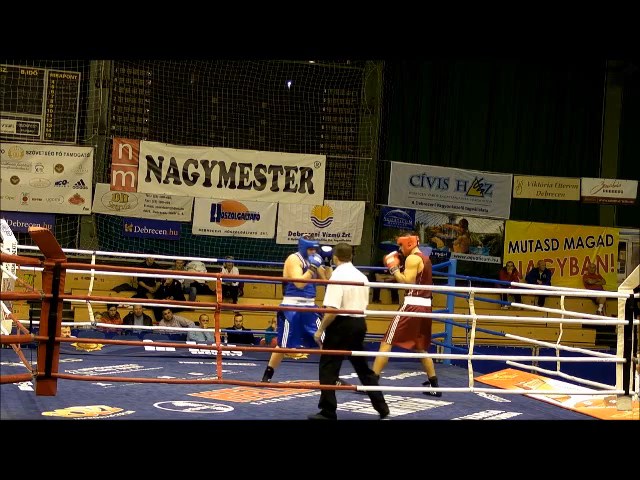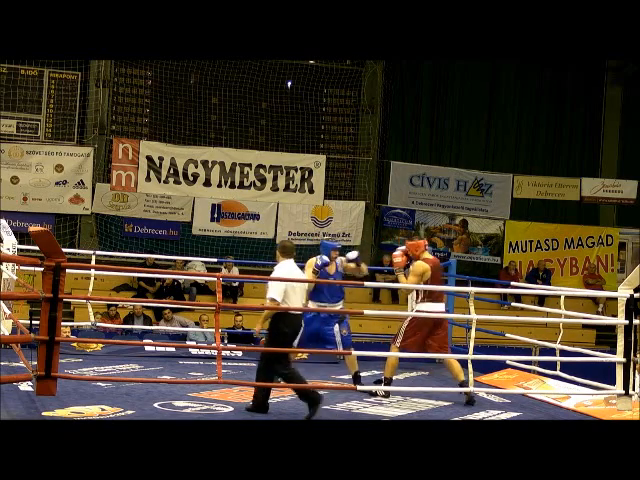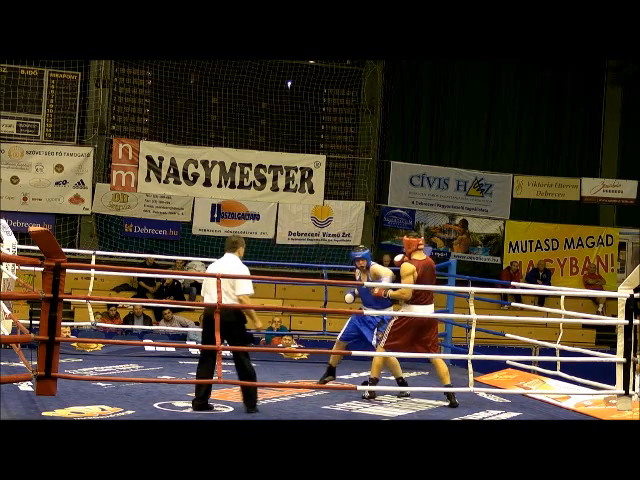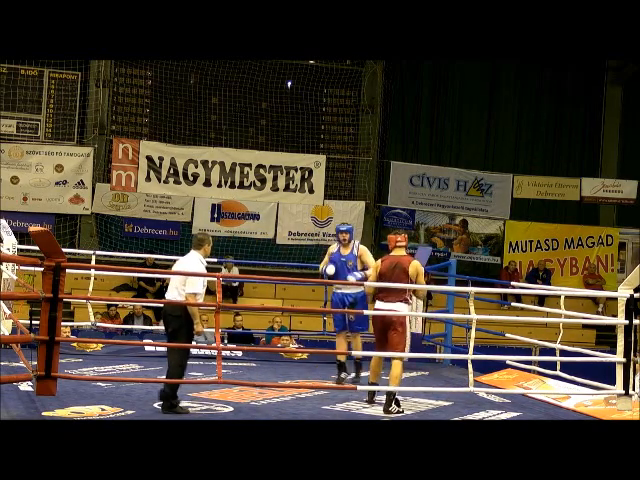
dt=0.7s
person 1, frame 1
left shoulder: (337, 277)
right shoulder: (362, 277)
left elbow: (332, 310)
left wrist: (320, 329)
left hip: (342, 325)
right hip: (359, 323)
left knee: (328, 367)
right knee: (363, 368)
left ankle: (328, 411)
right ankle: (381, 407)
person 1, frame 2
left shoulder: (279, 272)
right shoulder: (300, 273)
left elbow: (274, 303)
left wrist: (260, 322)
left hip: (282, 320)
right hip: (295, 319)
left knee: (280, 365)
right knee: (266, 361)
left ankle: (311, 397)
right ankle: (259, 402)
person 1, frame 3
left shoulder: (212, 266)
right shoulder: (240, 268)
left elbow: (205, 294)
right elbow: (243, 299)
right wrist: (255, 320)
left hip: (211, 314)
right hip: (231, 315)
left knee: (207, 359)
right knee: (242, 359)
left ankle: (200, 400)
right ankle: (250, 402)
person 1, frame 4
left shoulder: (182, 261)
right shoulder: (197, 266)
right elbow: (190, 297)
right wrist: (197, 322)
left hip: (169, 307)
right hip: (181, 311)
left knee: (174, 353)
right knee: (178, 356)
left ankle: (168, 392)
right ankle: (169, 402)
person 2, frame 1
left shoulder: (413, 259)
right shoulder: (425, 258)
left elbow: (407, 282)
left wrist: (394, 268)
right wrist: (401, 263)
left hip: (413, 305)
right hip: (426, 306)
left knee: (387, 342)
right knee: (420, 348)
right ankle: (434, 385)
person 2, frame 2
left shoulder: (419, 265)
right shoulder: (435, 261)
left elbow: (407, 288)
left wrist: (399, 269)
right wrist: (408, 260)
left hip: (423, 312)
right hip: (440, 311)
left knee: (396, 347)
right knee: (444, 353)
left ankle: (385, 387)
right ankle: (466, 389)
person 2, frame 3
left shoulder: (407, 266)
right shoulder: (430, 262)
left elbow: (406, 294)
left wrist: (386, 292)
left hip: (409, 314)
right hip: (428, 314)
left knee: (382, 347)
right knee: (434, 355)
left ankle: (371, 388)
right ankle: (451, 395)
person 2, frame 4
left shoulder: (380, 262)
right shoulder: (415, 265)
left elbow: (369, 290)
right elbow: (421, 295)
left hip: (379, 310)
right hip: (399, 313)
left knee: (379, 352)
right knee: (398, 357)
left ankle: (371, 391)
right ankle: (390, 401)
person 3, frame 1
left shoulder: (312, 260)
right shoulder: (293, 259)
left elbow: (327, 279)
right elbow: (299, 283)
right wrist: (313, 267)
left hip: (310, 307)
right hip: (292, 308)
right knee: (284, 345)
right ankle: (267, 375)
person 3, frame 2
left shoulder: (342, 261)
right shoulder: (312, 263)
left elbow: (362, 272)
right elbow: (307, 286)
left wrist: (357, 261)
right wrist: (316, 269)
left hip: (335, 312)
right hip: (314, 312)
left knee: (346, 346)
right knee: (297, 344)
left ankle: (357, 381)
person 3, frame 3
left shoulder: (375, 269)
right shoulder: (358, 272)
left elbow: (388, 273)
left wrist: (386, 280)
right wrist: (353, 293)
left hip: (382, 316)
right hip: (364, 313)
right knee: (340, 341)
left ankle: (403, 384)
right ankle: (330, 373)
person 3, frame 4
left shoulder: (360, 249)
right shoulder: (332, 249)
right elbow: (322, 266)
left wrist: (362, 275)
right wrist: (325, 269)
left hip: (356, 295)
right hip: (338, 294)
left knee: (355, 332)
right knee: (340, 332)
left ankle: (358, 368)
right ankle: (342, 370)
